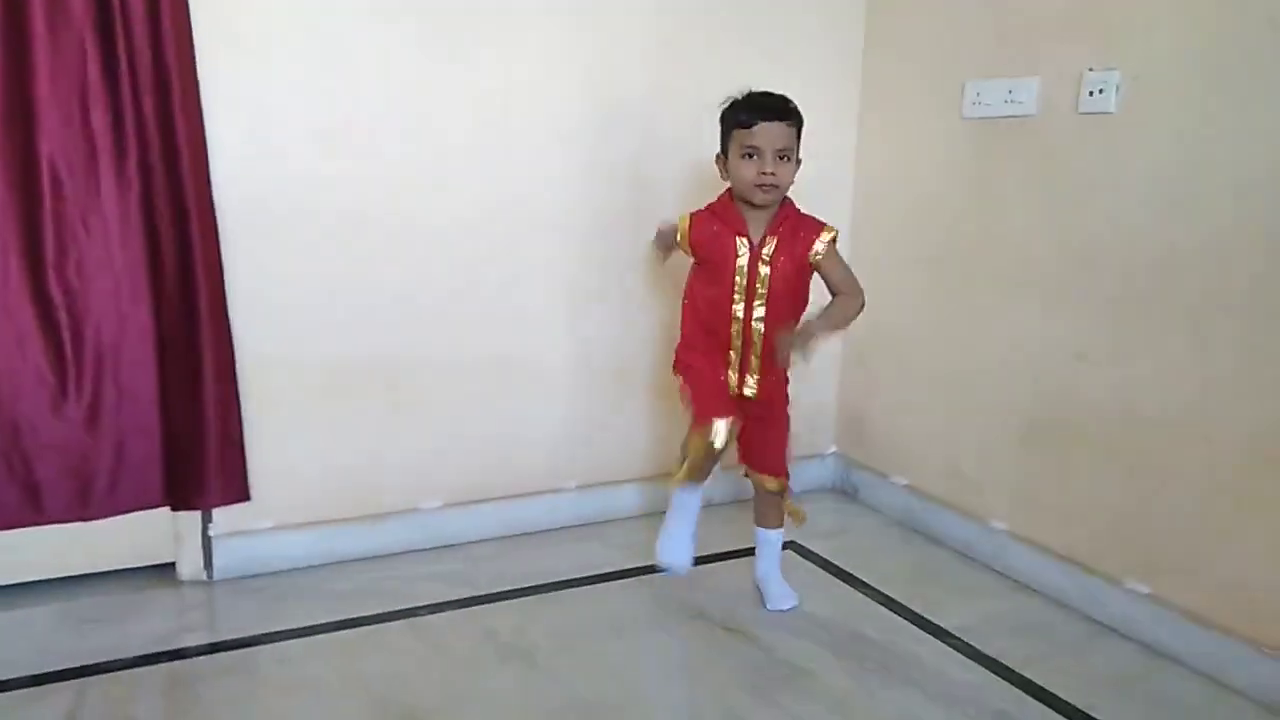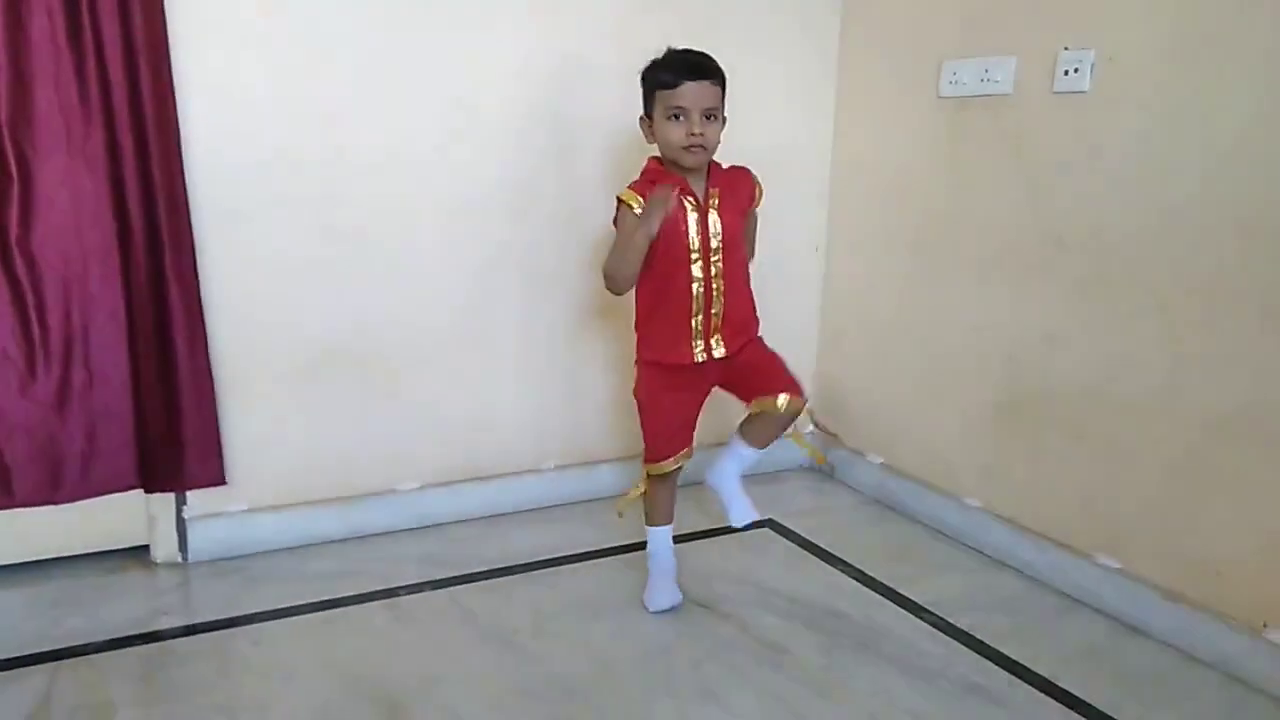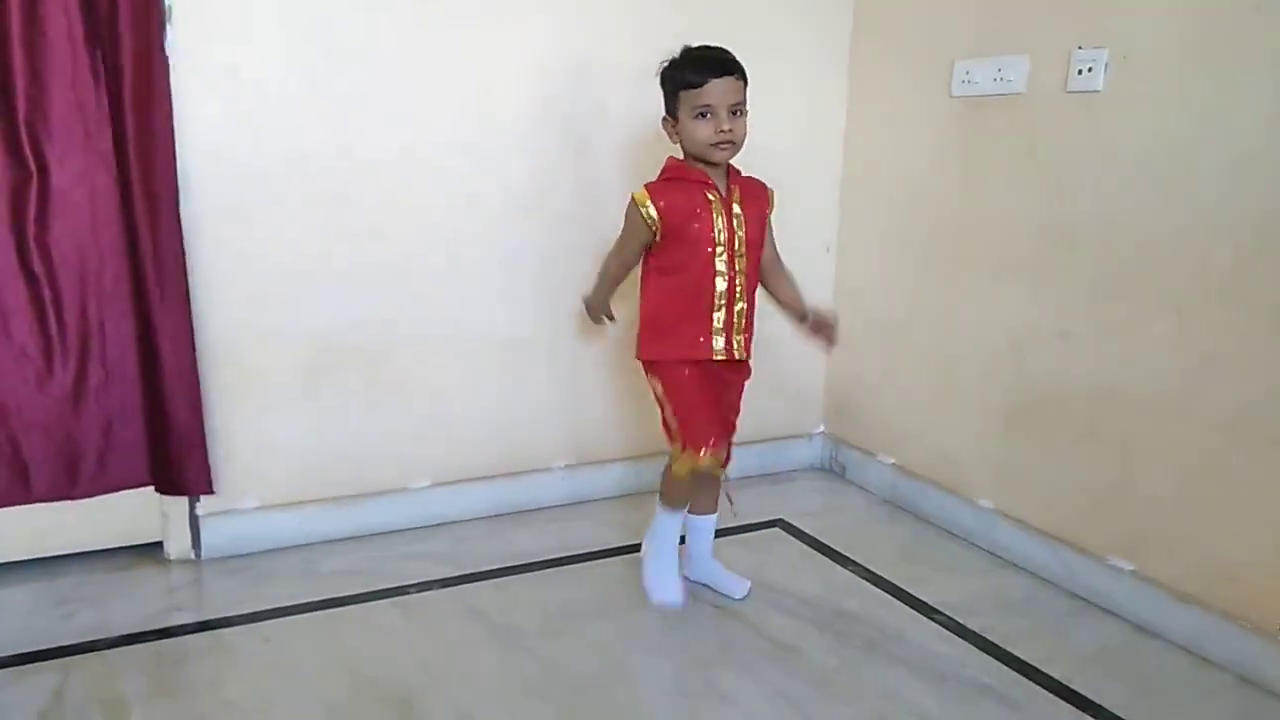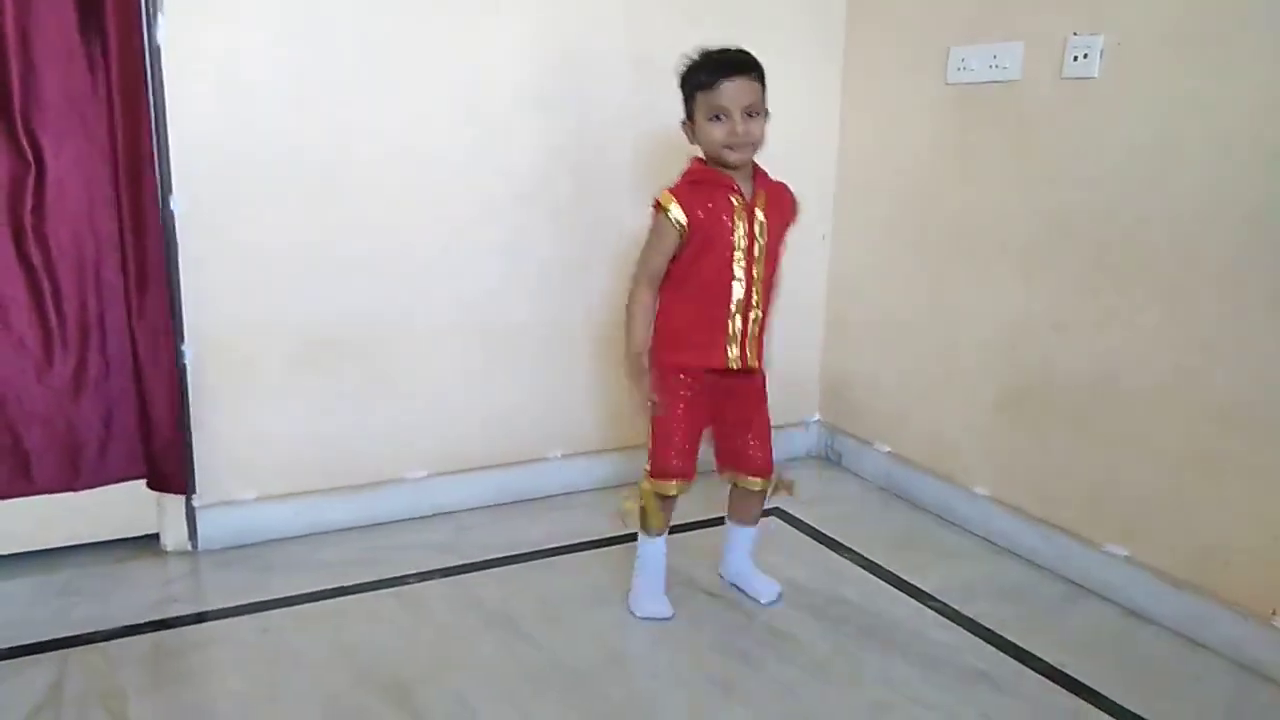
dt=0.5s
person 1, frame 1
left shoulder: (810, 236)
right shoulder: (702, 226)
left elbow: (852, 297)
left wrist: (808, 331)
left hip: (767, 377)
right hip: (707, 363)
left knee: (771, 474)
right knee: (714, 436)
left ankle: (769, 568)
right ankle: (682, 511)
person 1, frame 2
left shoulder: (741, 186)
right shoulder: (638, 199)
right elbow: (616, 280)
right wrist: (645, 226)
left hip: (735, 339)
right hip: (666, 354)
left knee: (785, 401)
right knee: (663, 460)
left ankle: (727, 472)
right ankle: (661, 566)
person 1, frame 3
left shoulder: (754, 195)
right shoulder: (658, 201)
left elbow: (768, 264)
right elbow: (624, 257)
left wrist: (804, 313)
right wrist: (598, 297)
left hip: (732, 355)
right hip: (674, 354)
left knee: (717, 456)
right knee: (699, 453)
left ankle: (699, 558)
right ankle: (661, 537)
person 1, frame 4
left shoulder: (779, 201)
right shoulder: (680, 204)
right elbow: (645, 285)
right wrist: (638, 362)
left hip: (744, 361)
right hip: (681, 362)
left knee: (755, 468)
right knee: (670, 472)
left ankle: (738, 561)
right ankle: (647, 576)
